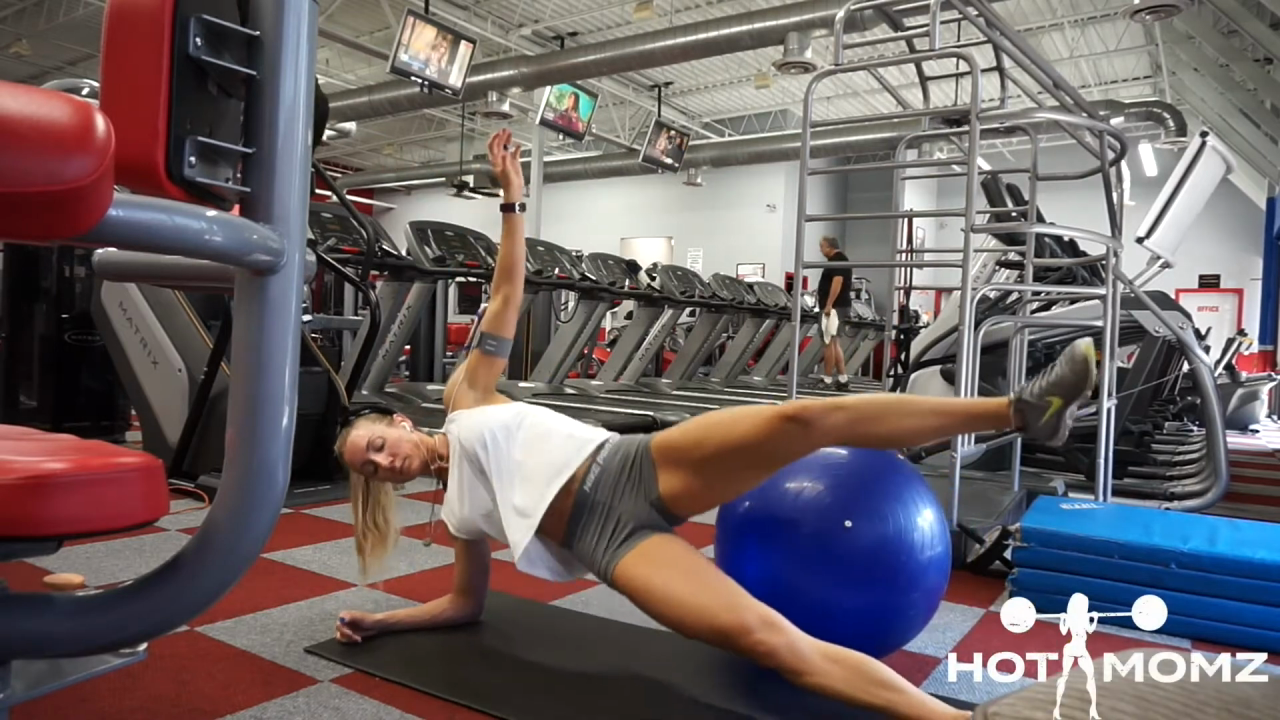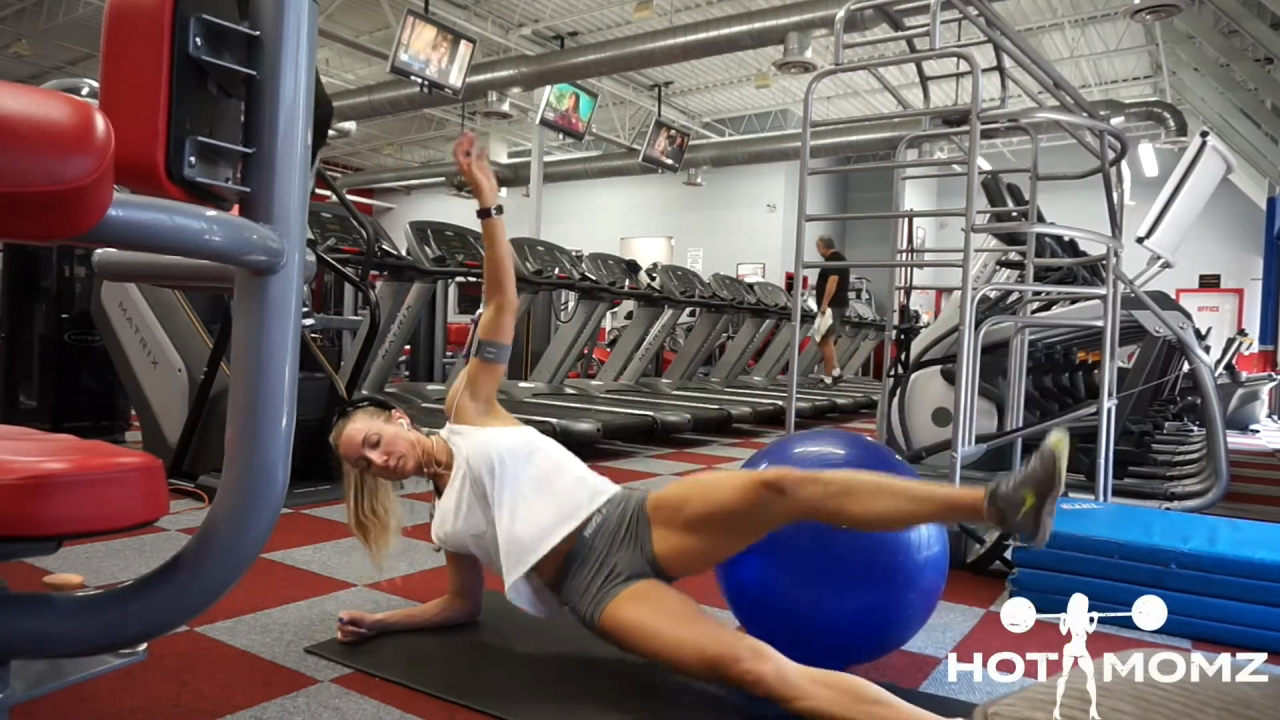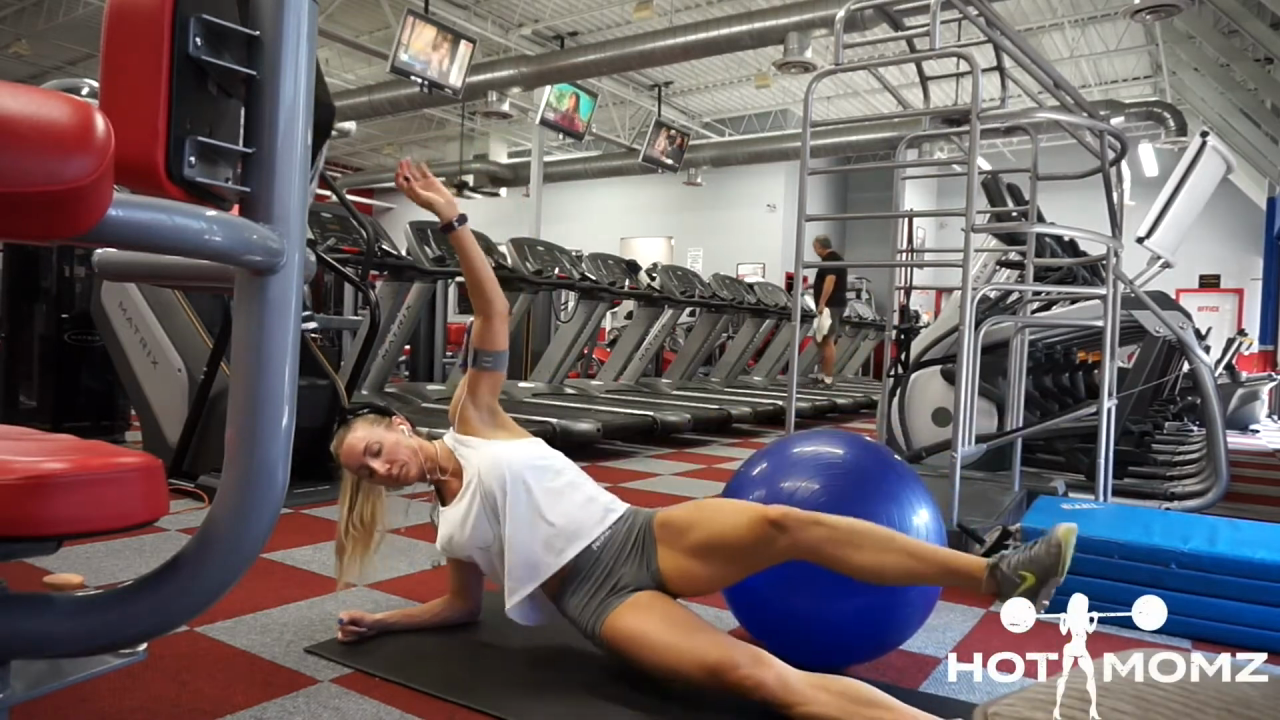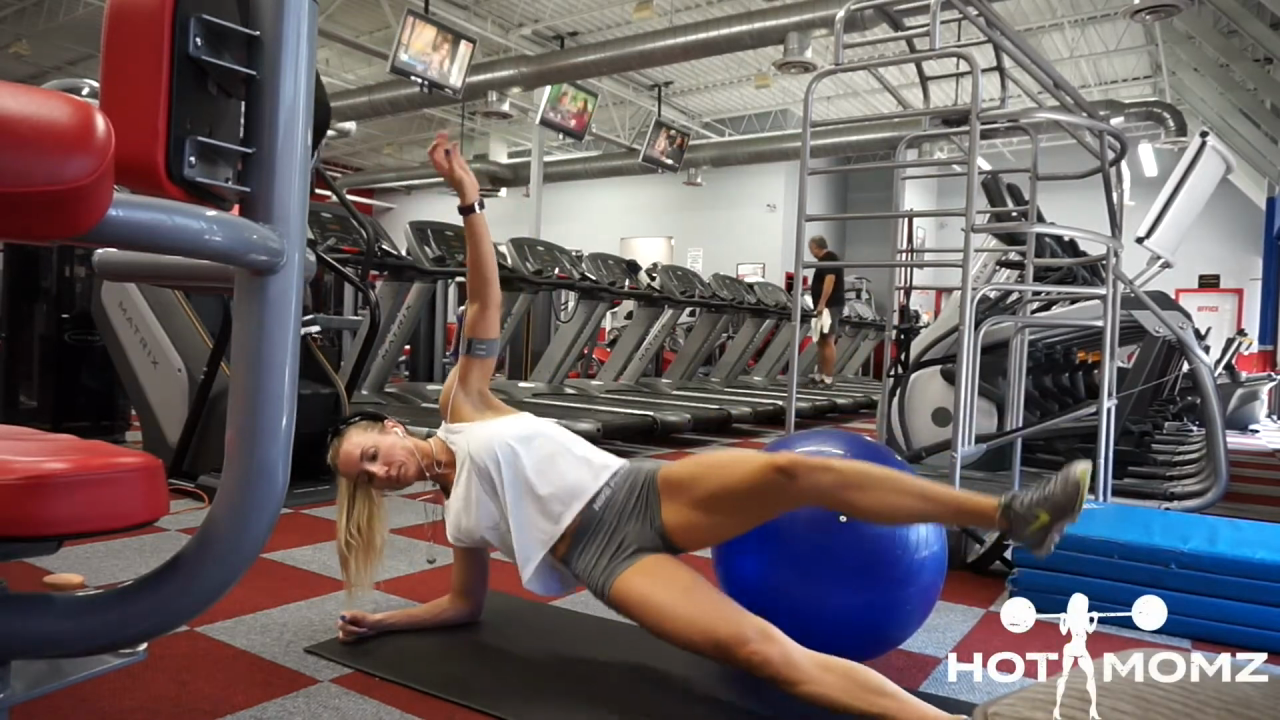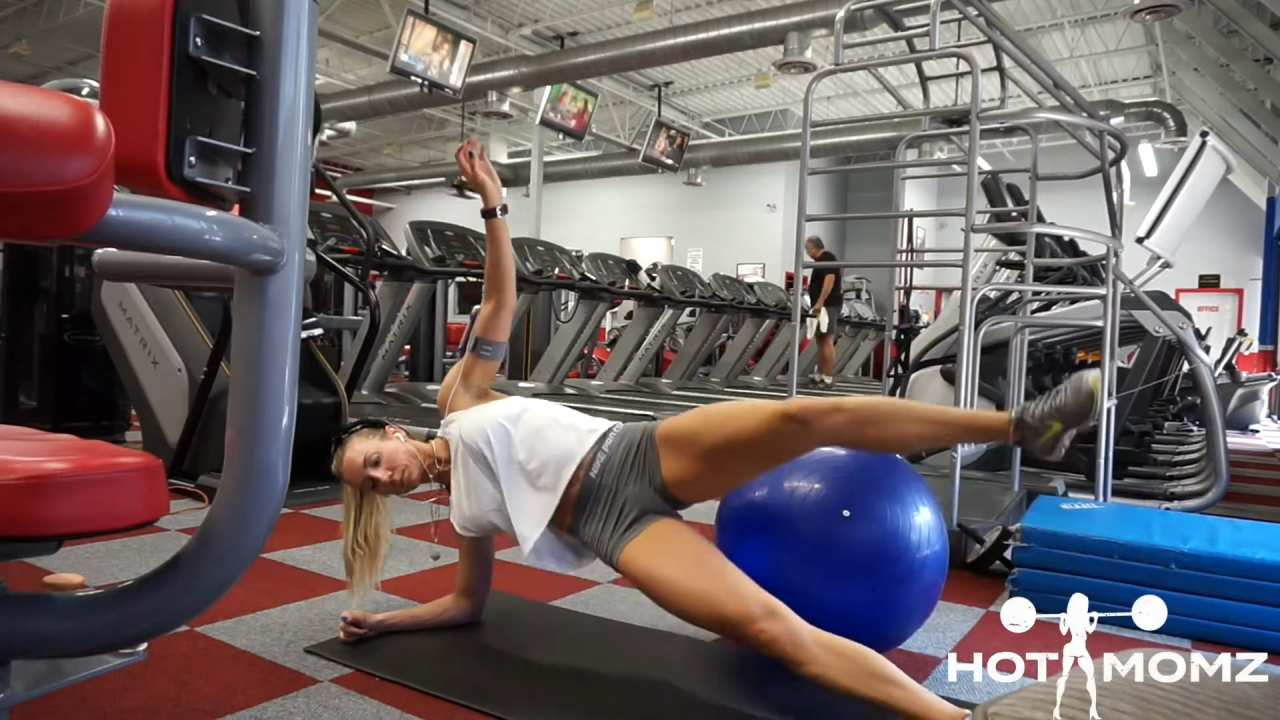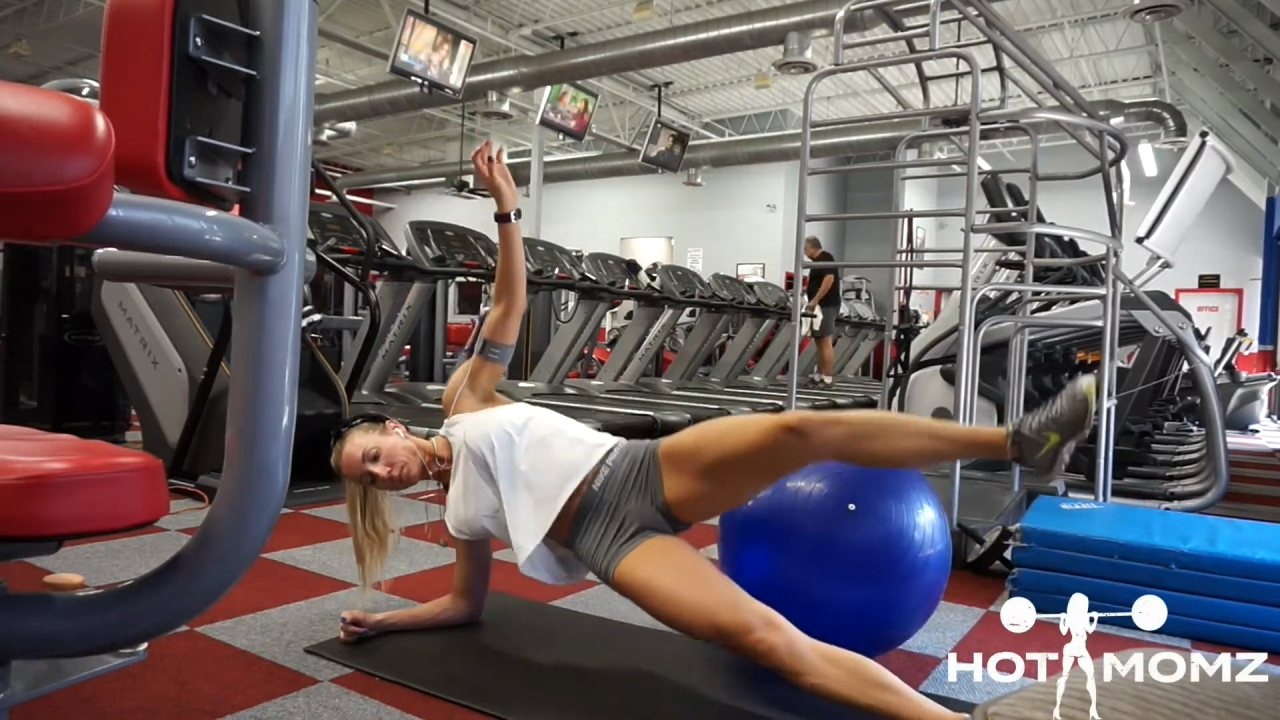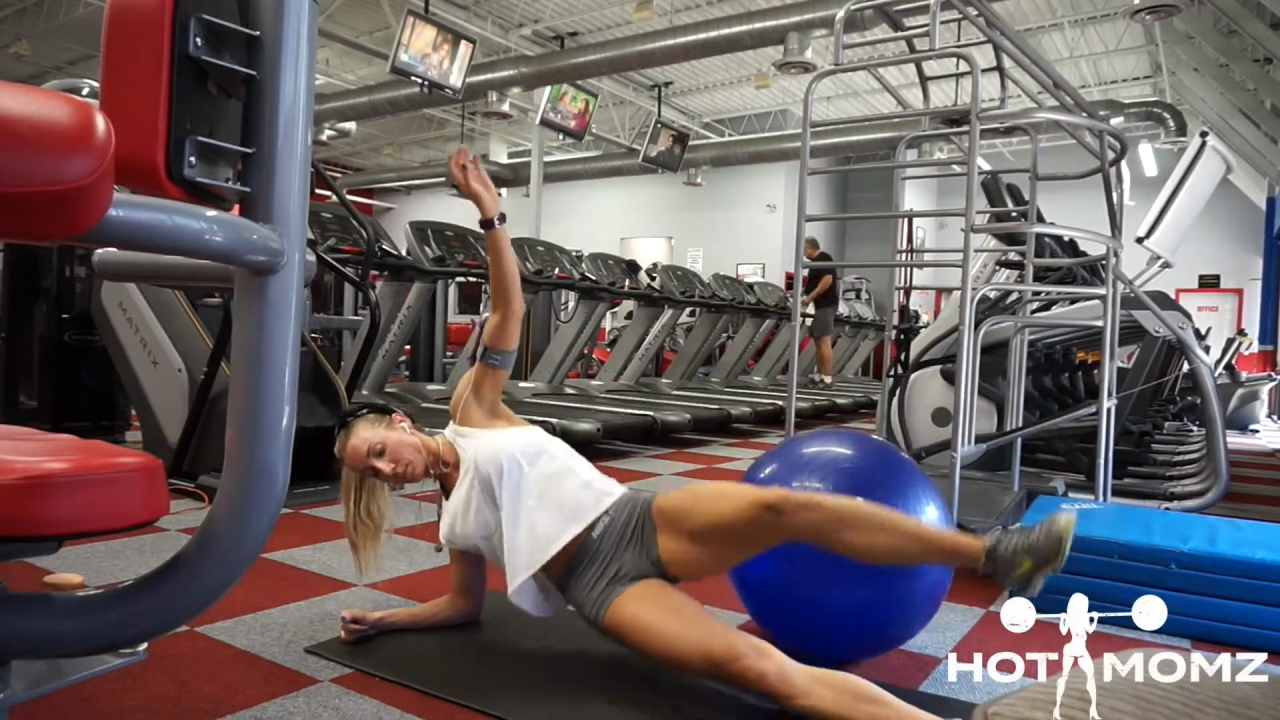
dt=0.2s
person 1, frame 1
left shoulder: (464, 395)
right shoulder: (459, 507)
left elbow: (508, 294)
right elbow: (466, 604)
left wrist: (511, 196)
right wrist: (378, 621)
left hip: (639, 468)
right hip: (611, 534)
left knee: (804, 420)
right knee: (767, 639)
left ankle: (1016, 408)
person 1, frame 2
left shoulder: (467, 410)
right shoulder: (448, 521)
left elbow: (502, 304)
right elbow: (461, 606)
left wrist: (488, 204)
right wrist: (376, 622)
left hip: (630, 520)
right hip: (601, 584)
left knee: (780, 486)
left ankle: (997, 503)
person 1, frame 3
left shoulder: (472, 420)
right shoulder: (449, 528)
left elbow: (493, 310)
right elbow: (461, 606)
left wrist: (451, 218)
right wrist: (377, 621)
left hip: (637, 535)
right hip: (601, 599)
left knee: (785, 524)
left ankle: (997, 574)
person 1, frame 4
left shoulder: (461, 404)
right shoulder: (457, 517)
left elbow: (486, 299)
right elbow: (465, 606)
left wrist: (468, 201)
right wrist: (378, 621)
left hip: (643, 493)
right hip: (611, 559)
left knee: (792, 471)
right knee: (761, 649)
left ankle: (1007, 514)
person 1, frame 5
left shoulder: (459, 396)
right shoulder: (464, 508)
left elbow: (501, 296)
right elbow: (469, 602)
left wrist: (490, 202)
right wrist: (380, 621)
left hip: (644, 456)
right hip: (616, 522)
left knee: (804, 417)
right knee: (769, 627)
left ankle: (1016, 423)
person 1, frame 6
left shoulder: (462, 398)
right shoulder: (459, 511)
left elbow: (511, 301)
right elbow: (466, 603)
left wrist: (505, 206)
right wrist: (379, 620)
left hip: (643, 470)
right hip: (613, 537)
left knee: (801, 431)
right knee: (769, 639)
left ankle: (1016, 438)
person 1, frame 7
left shoulder: (470, 410)
right shoulder: (455, 521)
left elbow: (509, 310)
right elbow: (464, 605)
left wrist: (489, 215)
right wrist: (379, 620)
left hip: (637, 521)
right hip: (606, 583)
left knee: (784, 506)
left ankle: (992, 552)
